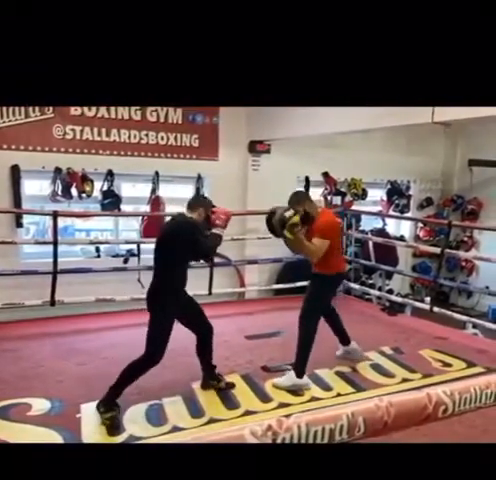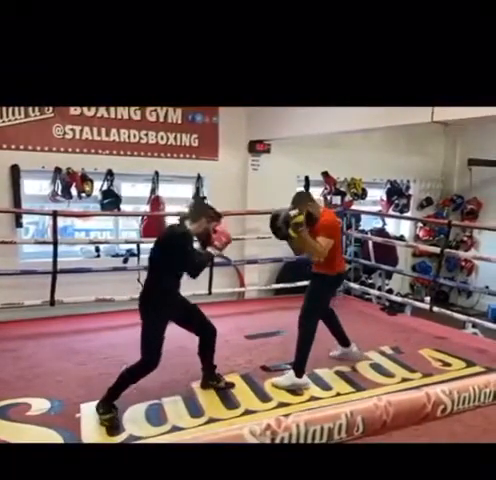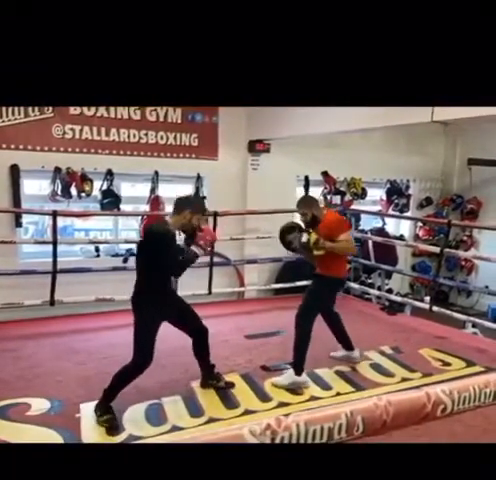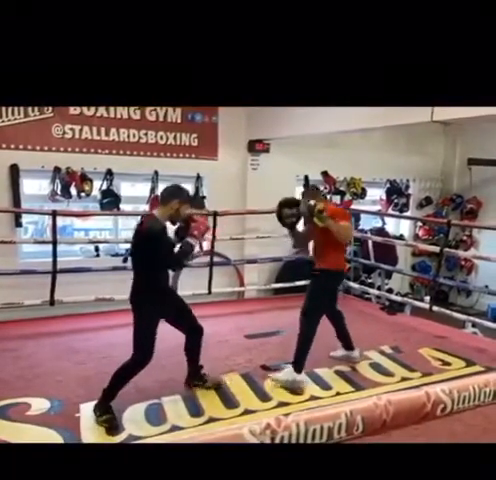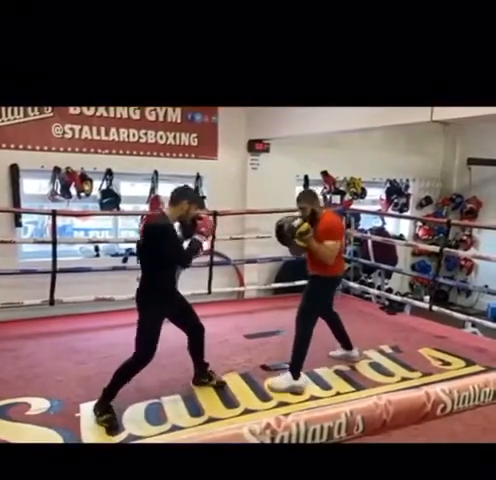
dt=0.2s
person 1, frame 1
left shoulder: (180, 224)
right shoulder: (186, 225)
left elbow: (196, 251)
right elbow: (206, 253)
left wrist: (210, 230)
right wrist: (218, 228)
left hip: (176, 293)
right hip: (163, 296)
left knee: (205, 330)
right knee: (154, 354)
left ankle: (210, 377)
right ankle: (108, 401)
person 1, frame 2
left shoulder: (180, 235)
right shoulder: (177, 235)
left elbow: (190, 262)
right elbow: (194, 269)
left wrist: (207, 247)
right wrist: (213, 248)
left hip: (171, 298)
right hip: (154, 303)
left knee: (208, 331)
right knee: (150, 361)
left ankle: (209, 376)
right ankle: (106, 403)
person 1, frame 3
left shoulder: (166, 231)
right shoulder: (159, 233)
left elbow: (175, 257)
right elbow: (176, 269)
left wrist: (193, 242)
right wrist: (198, 247)
left hip: (165, 296)
right hip: (147, 301)
left knee: (200, 331)
right knee: (142, 360)
left ankle: (209, 376)
right ankle: (103, 404)
person 1, frame 4
left shoulder: (157, 224)
right shoulder: (151, 229)
left elbow: (169, 252)
right elbow: (175, 262)
left wrist: (185, 232)
right wrist: (194, 238)
left hip: (162, 292)
right hip: (146, 298)
left knee: (194, 330)
right knee: (142, 356)
left ankle: (194, 376)
right ankle: (103, 404)
person 1, frame 5
left shoulder: (164, 223)
right shoulder: (159, 226)
left elbow: (178, 254)
right elbow: (183, 260)
left wrist: (194, 230)
right wrist: (201, 235)
left hip: (167, 292)
right hip: (151, 297)
left knee: (196, 329)
right knee: (144, 354)
left ankle: (202, 374)
right ankle: (103, 403)
person 2, frame 1
left shoulder: (325, 222)
right shoulder: (311, 218)
left elbow: (313, 255)
right elbow: (296, 248)
left wrist: (296, 233)
right wrist: (286, 232)
left hip: (328, 275)
right hip: (327, 273)
left knee: (307, 319)
right knee: (324, 308)
left ankle: (298, 376)
right ankle: (349, 346)
person 2, frame 2
left shoulder: (328, 221)
right shoulder: (313, 220)
left elbow: (318, 255)
right elbow: (299, 249)
left wrist: (301, 232)
right wrist: (291, 234)
left hip: (328, 275)
right hip: (324, 273)
left knee: (307, 319)
right knee: (322, 309)
left ankle: (298, 375)
right ankle: (347, 347)
person 2, frame 3
left shoulder: (335, 221)
right shoulder: (315, 225)
left elbow: (351, 248)
left wrist: (325, 244)
left hip: (331, 277)
right hip: (325, 275)
left knee: (303, 318)
right knee: (327, 312)
left ankle: (297, 374)
right ankle: (350, 350)
person 2, frame 4
left shoulder: (337, 212)
right shoulder: (313, 217)
left elbow: (347, 236)
right elbow: (299, 243)
left wrist: (325, 220)
right wrist: (291, 226)
left hip: (330, 271)
right hip: (324, 270)
left knee: (309, 317)
right knee: (330, 309)
left ankle: (295, 372)
right ankle: (350, 350)
person 2, frame 5
left shoulder: (331, 223)
right shoulder: (310, 221)
left elbow: (329, 258)
right elbow: (299, 249)
left wrist: (308, 240)
right wrist: (295, 237)
left hip: (325, 278)
right hip: (319, 276)
left knee: (304, 320)
right knee: (326, 311)
left ankle: (294, 377)
right ankle: (349, 350)
